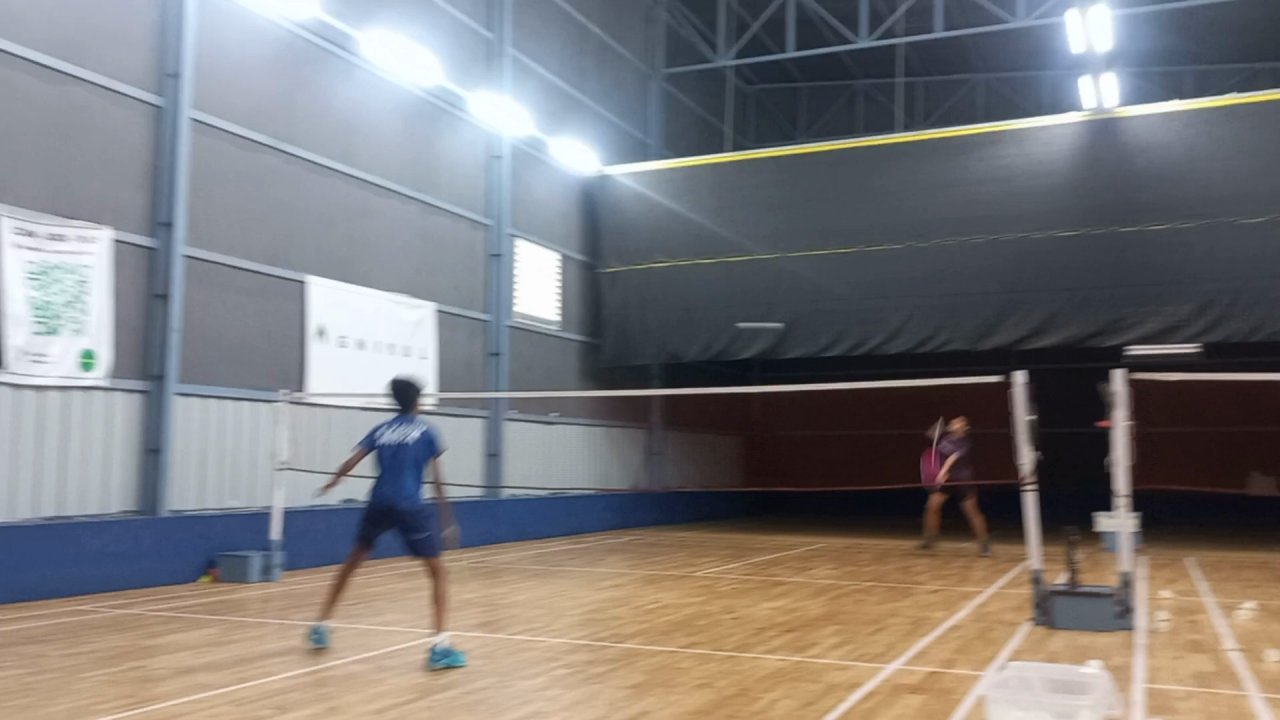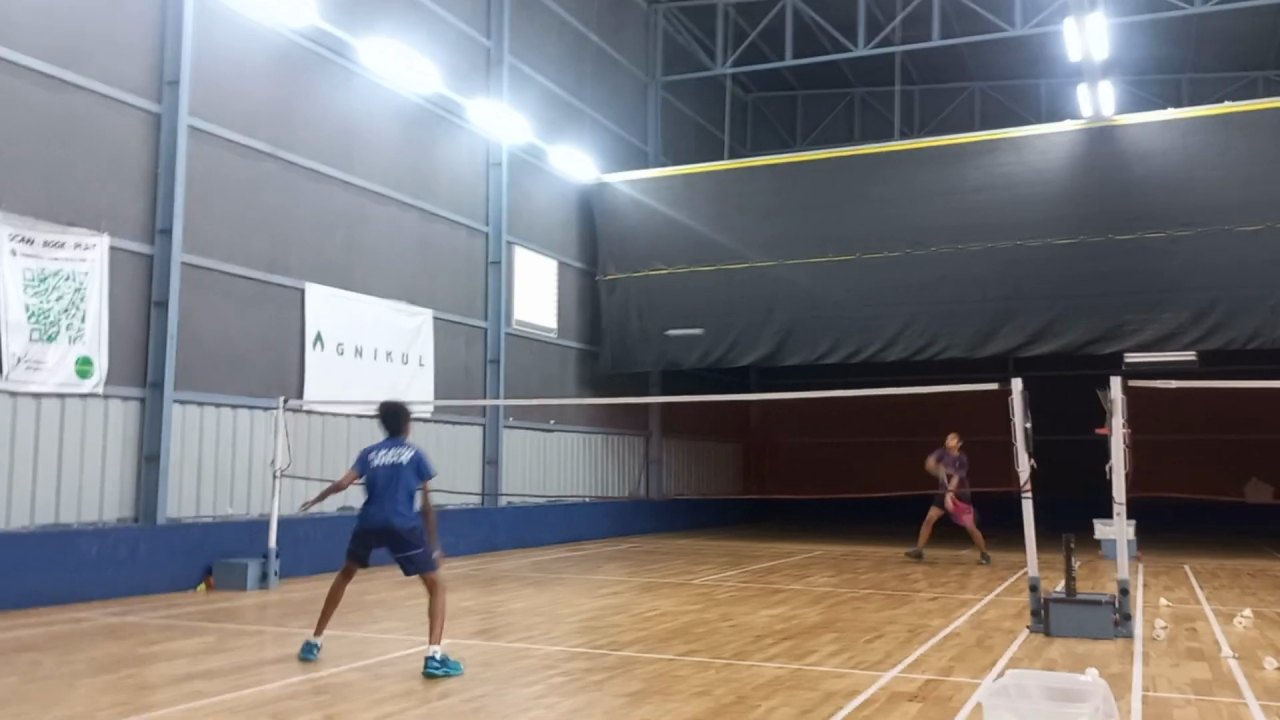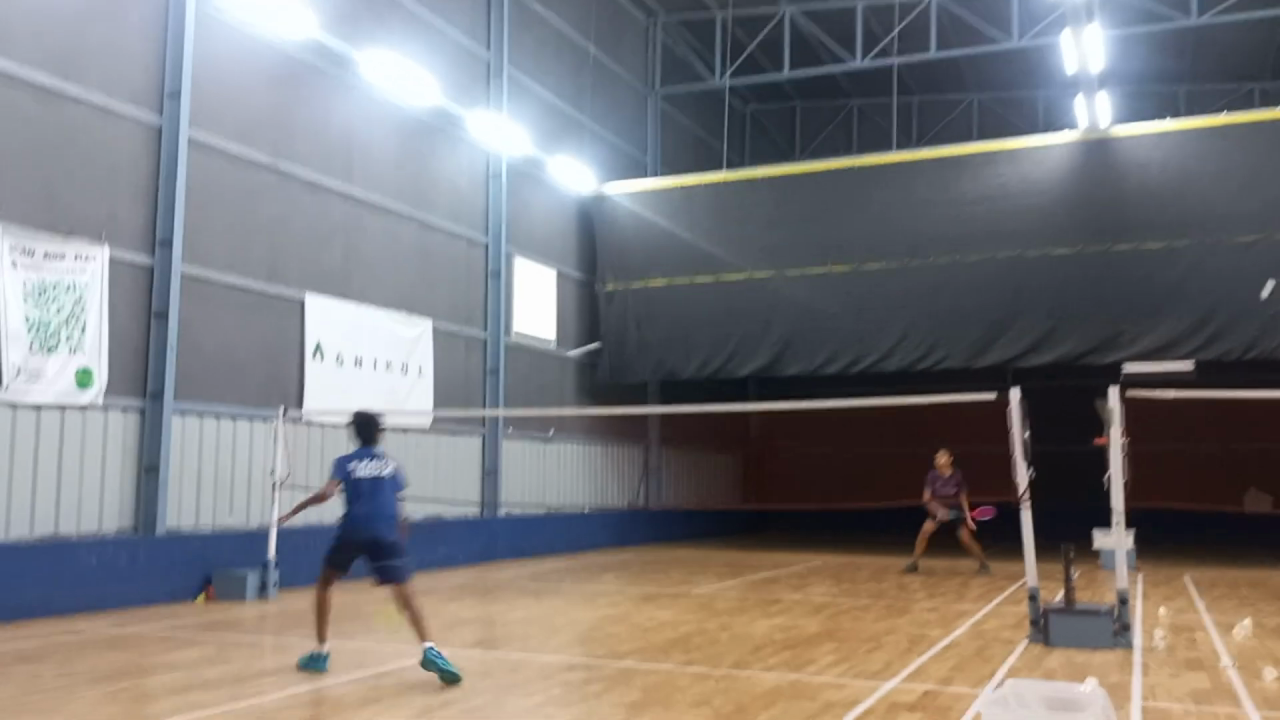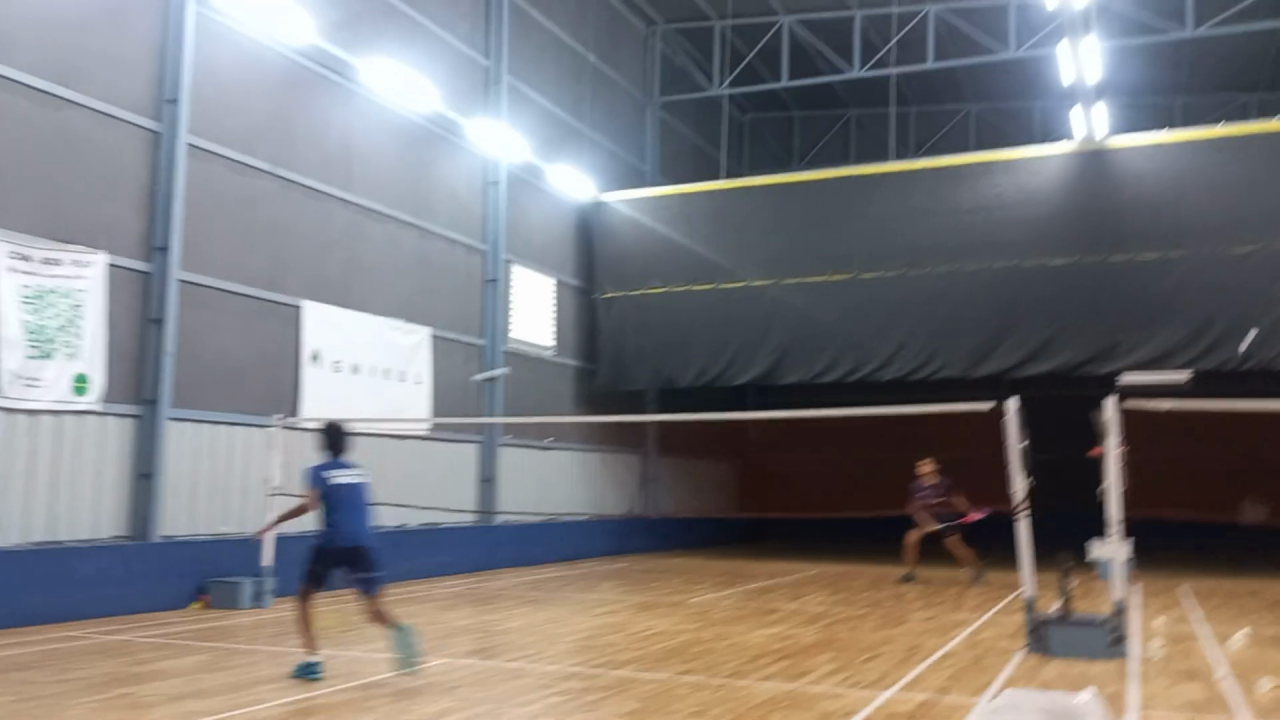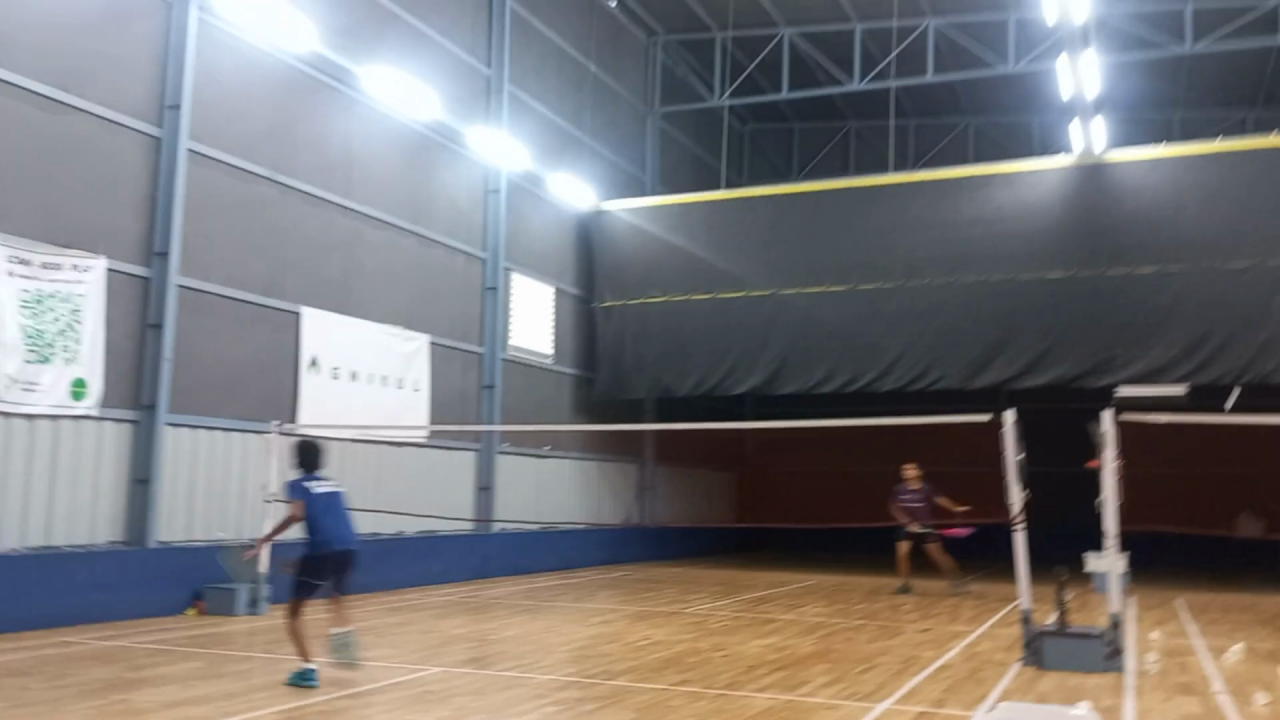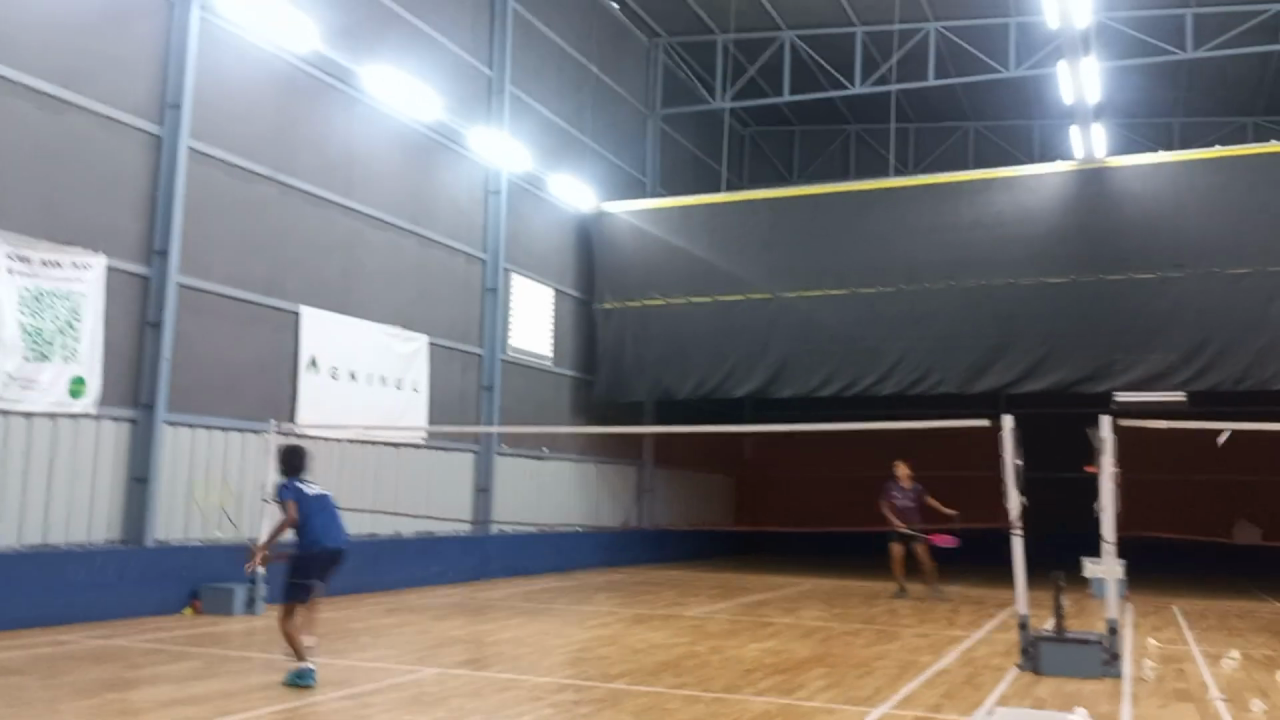
dt=0.1s
person 1, frame 1
left shoulder: (381, 430)
right shoulder: (425, 431)
left elbow: (351, 462)
right elbow: (437, 479)
left wrist: (333, 481)
right wrist: (448, 521)
left hip: (379, 504)
right hip: (409, 506)
left knee: (354, 561)
right knee: (438, 573)
left ankle: (323, 626)
right ankle: (439, 647)
person 1, frame 2
left shoulder: (369, 453)
right shoulder: (415, 454)
left elbow: (343, 484)
right elbow: (426, 503)
left wrist: (318, 498)
right wrist: (434, 544)
left hip: (368, 523)
right hip: (402, 525)
left knee: (344, 576)
right knee: (436, 587)
left ankle: (314, 641)
right ankle: (434, 657)
person 1, frame 3
left shoulder: (345, 462)
right shoulder: (391, 465)
left elbow: (326, 494)
right elbow: (397, 512)
left wrist: (294, 511)
right wrist: (399, 545)
left hip: (351, 533)
right hip: (383, 536)
left knee: (324, 585)
right knee: (406, 600)
left ankle: (320, 653)
right ankle: (429, 651)
person 1, frame 4
left shoulder: (320, 472)
right shoulder: (361, 474)
left elbow: (310, 504)
left wrist: (275, 522)
left hip: (332, 542)
right hip: (362, 542)
left knee: (304, 597)
right knee: (373, 608)
left ankle: (313, 660)
right ankle: (399, 631)
person 1, frame 5
left shoulder: (298, 485)
right shoulder: (335, 486)
left elbow: (296, 514)
left wrist: (263, 540)
right wrist: (301, 562)
left hip: (323, 548)
right hip: (349, 547)
left knee: (294, 612)
right knee: (337, 596)
left ankle: (308, 668)
right ankle: (342, 631)
person 1, frame 6
left shoulder: (286, 487)
right shoulder: (318, 489)
left elbow: (292, 517)
left wrist: (263, 547)
left hip: (314, 548)
right hip: (337, 546)
left knee: (287, 617)
right knee: (311, 590)
left ankle: (305, 667)
right ankle: (304, 641)
